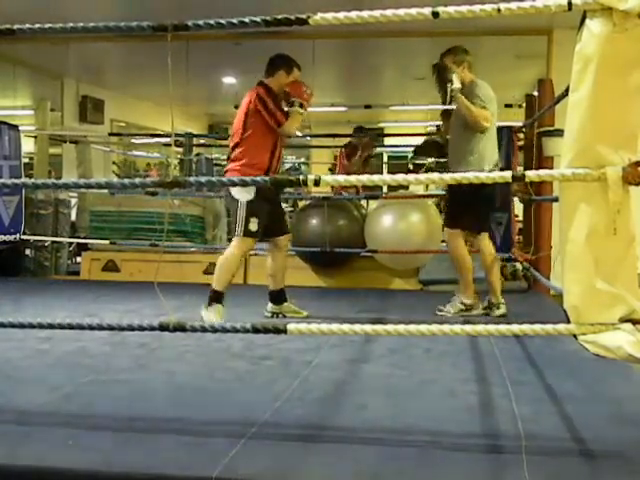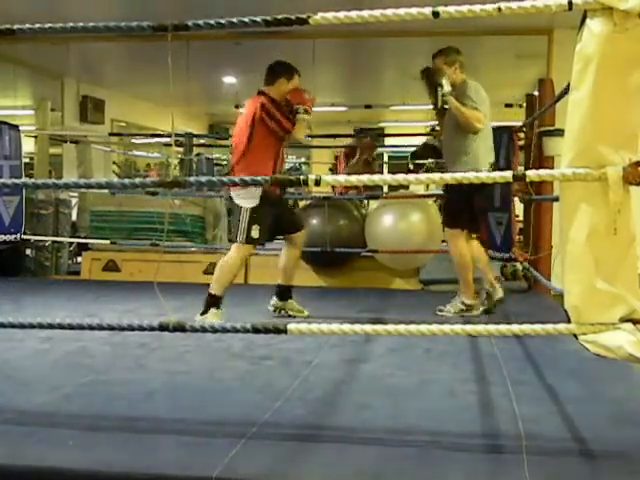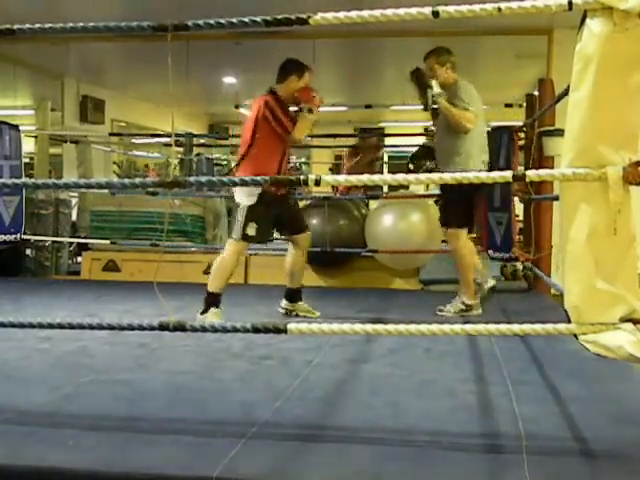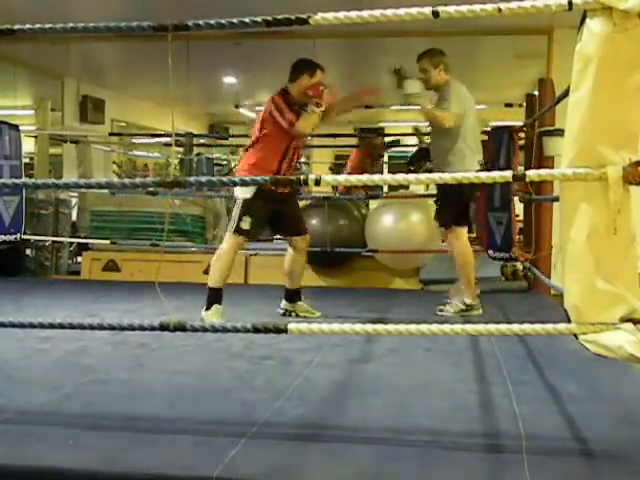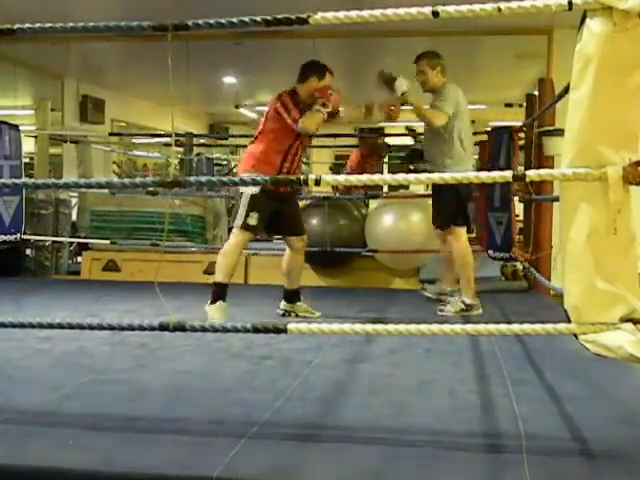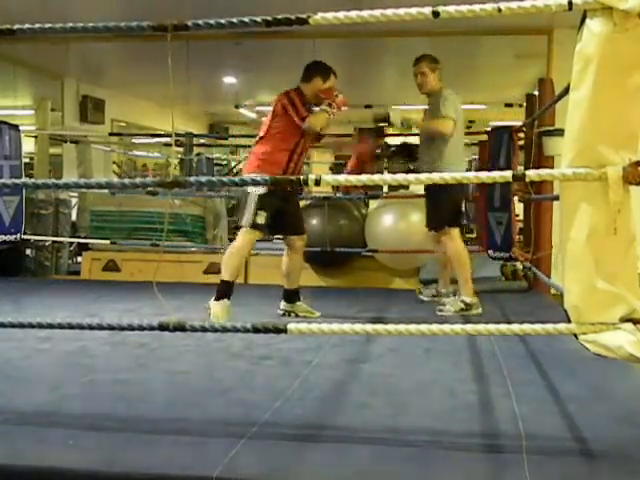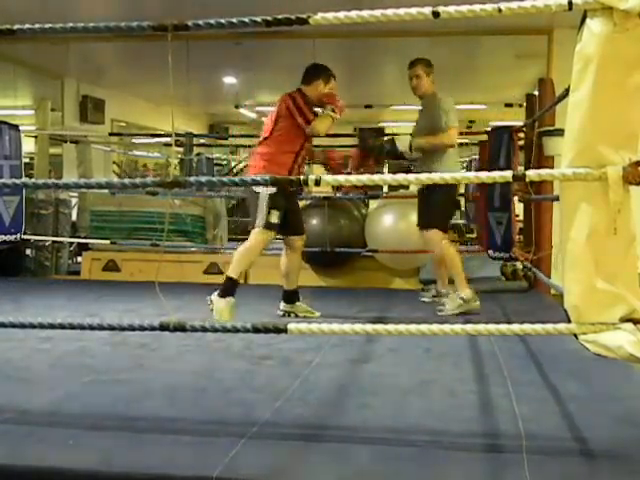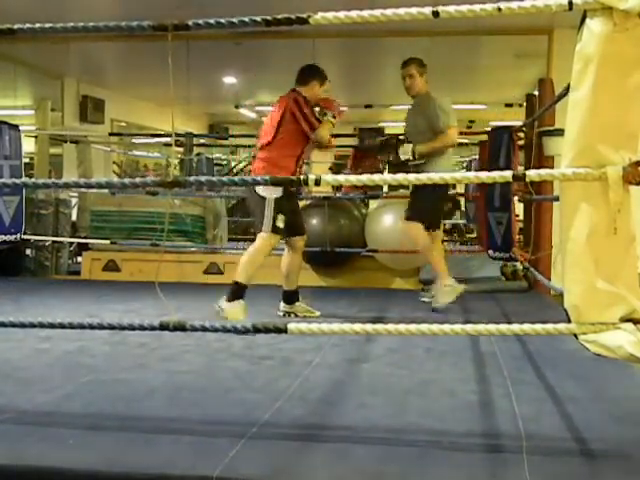
dt=0.1s
person 1, frame 1
left shoulder: (479, 90)
right shoulder: (466, 93)
left elbow: (484, 122)
left wrist: (457, 96)
left hip: (474, 175)
right hip: (470, 175)
left knee: (454, 234)
right knee: (481, 237)
left ankle: (467, 298)
right ankle: (496, 300)
person 1, frame 2
left shoulder: (470, 90)
right shoulder: (460, 93)
left elbow: (476, 122)
left wrist: (448, 98)
left hip: (467, 173)
right hip: (463, 173)
left knee: (455, 235)
right knee: (468, 236)
left ankle: (469, 298)
right ankle: (491, 286)
person 1, frame 3
left shoulder: (461, 90)
right shoulder: (452, 93)
left elbow: (466, 123)
left wrist: (438, 99)
right wrist: (432, 151)
left hip: (462, 173)
right hip: (459, 172)
left knee: (456, 234)
right knee: (458, 234)
left ankle: (468, 298)
right ankle: (481, 278)
person 1, frame 4
left shoulder: (453, 91)
right shoulder: (447, 93)
left elbow: (445, 121)
left wrist: (416, 97)
right wrist: (428, 153)
left hip: (457, 173)
right hip: (453, 172)
left knee: (455, 232)
right knee: (453, 231)
left ankle: (469, 298)
right ankle: (467, 284)
person 1, frame 5
left shoulder: (448, 93)
right shoulder: (443, 95)
left elbow: (436, 119)
left wrist: (406, 96)
right wrist: (420, 153)
left hip: (453, 174)
right hip: (448, 173)
left knee: (455, 233)
right knee: (445, 231)
left ankle: (469, 298)
right ankle: (447, 285)
person 1, frame 6
left shoulder: (445, 97)
right shoulder: (435, 101)
left elbow: (444, 127)
left wrist: (409, 122)
left knee: (450, 234)
right knee: (440, 233)
left ankle: (468, 298)
right ankle: (442, 287)
person 1, frame 7
left shoulder: (440, 103)
right shoulder: (426, 107)
left elbow: (450, 138)
left wrist: (414, 142)
right wrist: (412, 149)
left knee: (432, 235)
right knee: (435, 234)
left ankle: (465, 293)
right ankle: (442, 288)
person 1, frame 8
left shoulder: (435, 104)
right shoulder: (414, 109)
left elbow: (452, 136)
left wrist: (417, 150)
right wrist: (399, 149)
left knee: (413, 227)
right knee: (430, 232)
left ankle: (446, 281)
right ankle: (441, 287)
person 2, frame 1
left shoulder: (269, 99)
right shoulder: (261, 95)
left elbow: (281, 132)
right elbow: (289, 129)
left wrist: (295, 104)
right wrist: (299, 102)
left hip: (265, 182)
right hip: (247, 180)
left knee: (281, 241)
right knee: (244, 242)
left ankle: (277, 302)
right ankle: (213, 303)
person 2, frame 2
left shoulder: (268, 106)
right shoulder: (264, 105)
left elbow: (284, 137)
right elbow: (297, 135)
left wrist: (296, 110)
right wrist: (303, 109)
left hip: (270, 189)
right hip: (252, 188)
left knee: (297, 237)
right knee: (242, 248)
left ankle: (283, 299)
right ankle: (209, 309)
person 2, frame 3
left shoulder: (278, 105)
right shoulder: (270, 103)
right elbow: (297, 135)
left wrist: (305, 109)
right wrist: (309, 108)
left hip: (277, 189)
right hip: (255, 187)
left knee: (302, 238)
right knee: (237, 245)
left ankle: (292, 300)
right ankle: (209, 309)
person 2, frame 4
left shoulder: (301, 104)
right shoulder: (280, 100)
left elbow: (326, 112)
right elbow: (301, 129)
left wrist: (359, 97)
right wrist: (317, 103)
left hip: (281, 187)
right hip: (254, 182)
left knee: (300, 241)
right knee: (234, 240)
left ankle: (291, 301)
right ankle: (212, 305)
person 2, frame 5
left shoulder: (308, 106)
right shoulder: (285, 100)
right elbow: (305, 126)
right wrist: (325, 104)
left hip: (284, 187)
right hip: (259, 179)
left knee: (298, 242)
right knee: (241, 237)
left ankle: (290, 301)
right ankle: (216, 302)
person 2, frame 6
left shoulder: (306, 107)
right shoulder: (290, 98)
left elbow: (317, 136)
right elbow: (312, 125)
right wrist: (331, 105)
left hip: (285, 183)
right hip: (263, 176)
left knee: (297, 241)
right knee: (249, 235)
left ankle: (290, 301)
right ankle: (221, 298)
person 2, frame 7
left shoulder: (307, 109)
right shoulder: (294, 99)
right elbow: (318, 128)
right wrist: (333, 110)
left hip: (286, 183)
right hip: (267, 176)
left knee: (296, 241)
right knee: (262, 235)
left ankle: (290, 302)
right ankle: (224, 295)
person 2, frame 8
left shoulder: (290, 103)
right shoulder: (297, 103)
right elbow: (321, 135)
right wrist: (331, 114)
left hip: (282, 182)
right hip: (271, 179)
left knee: (297, 241)
right knee: (267, 238)
left ankle: (290, 301)
right ankle: (234, 299)
